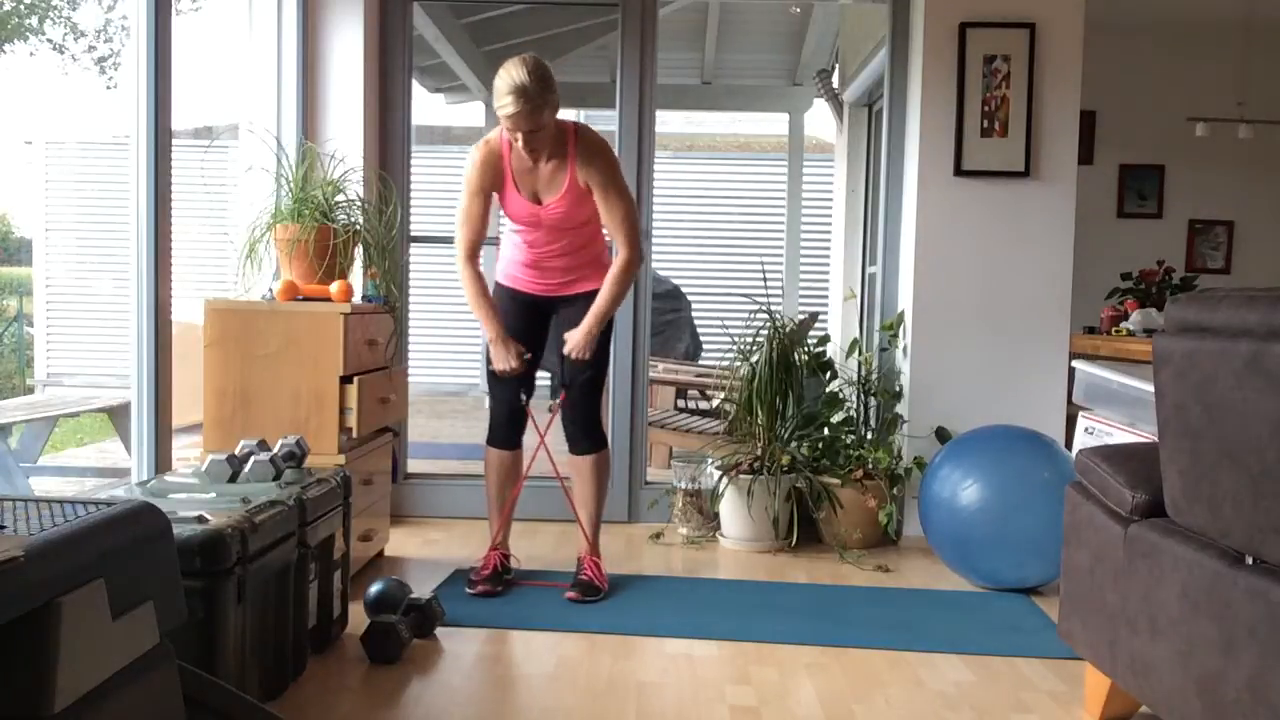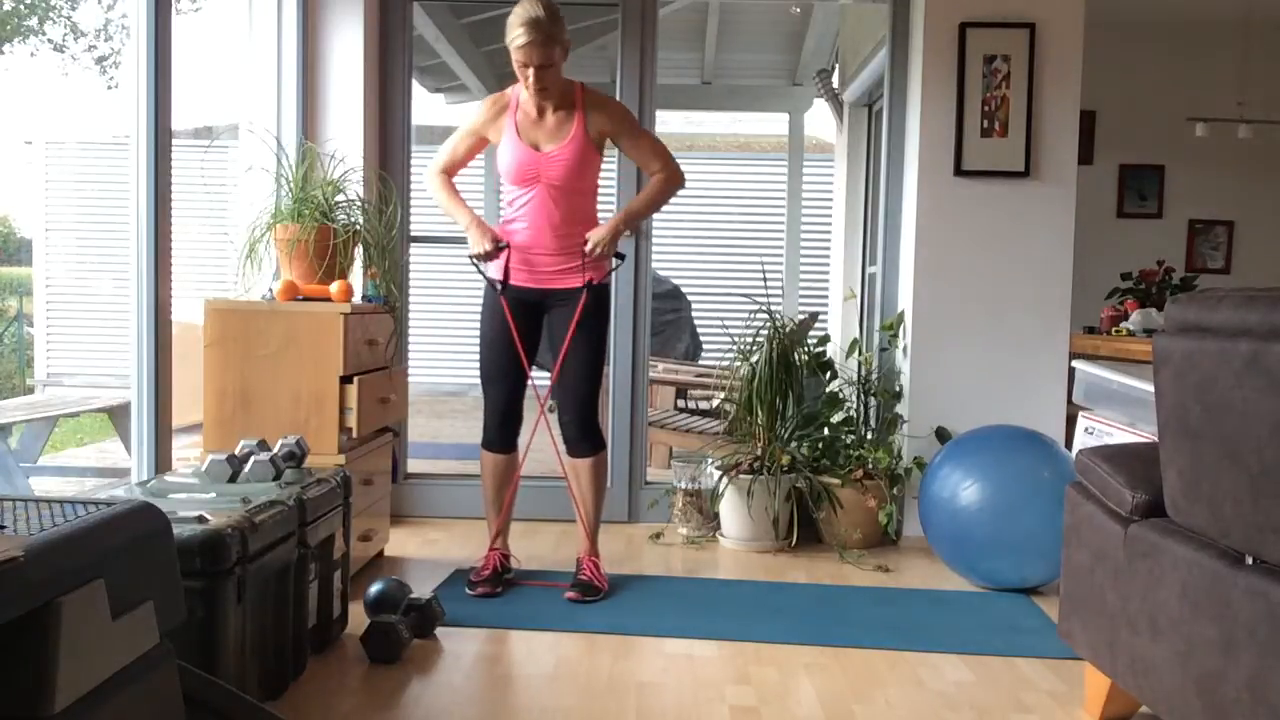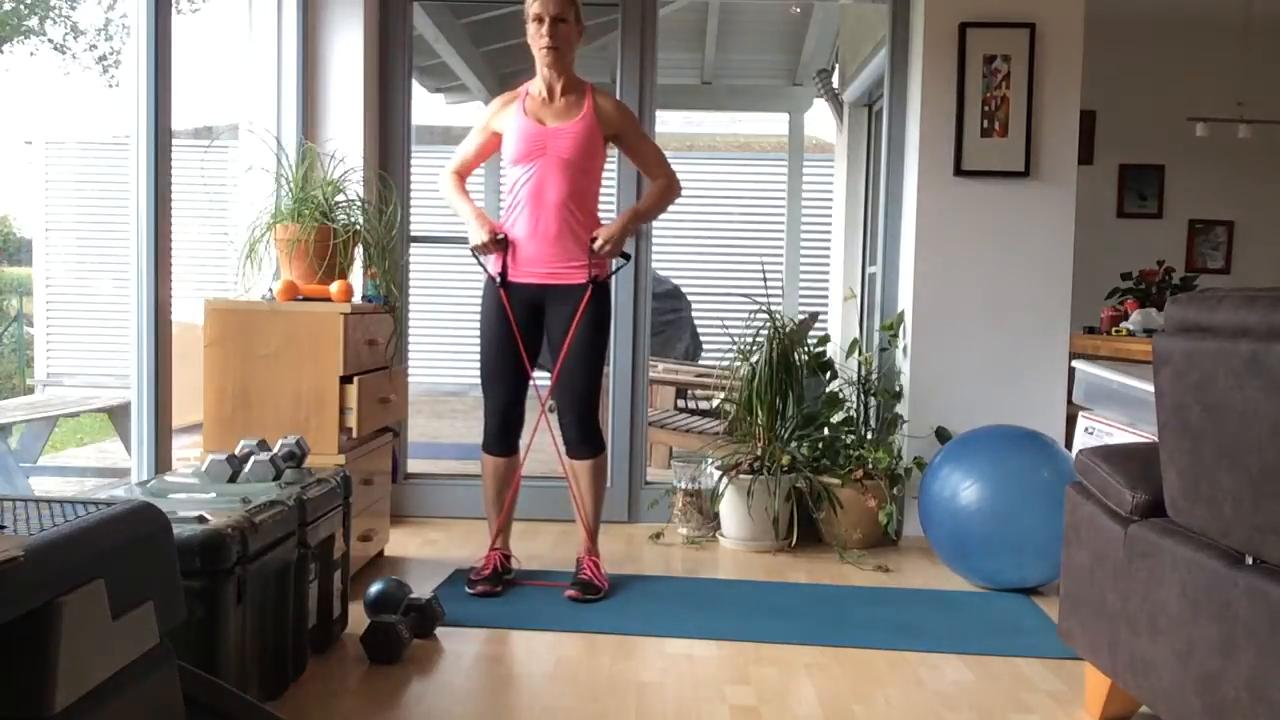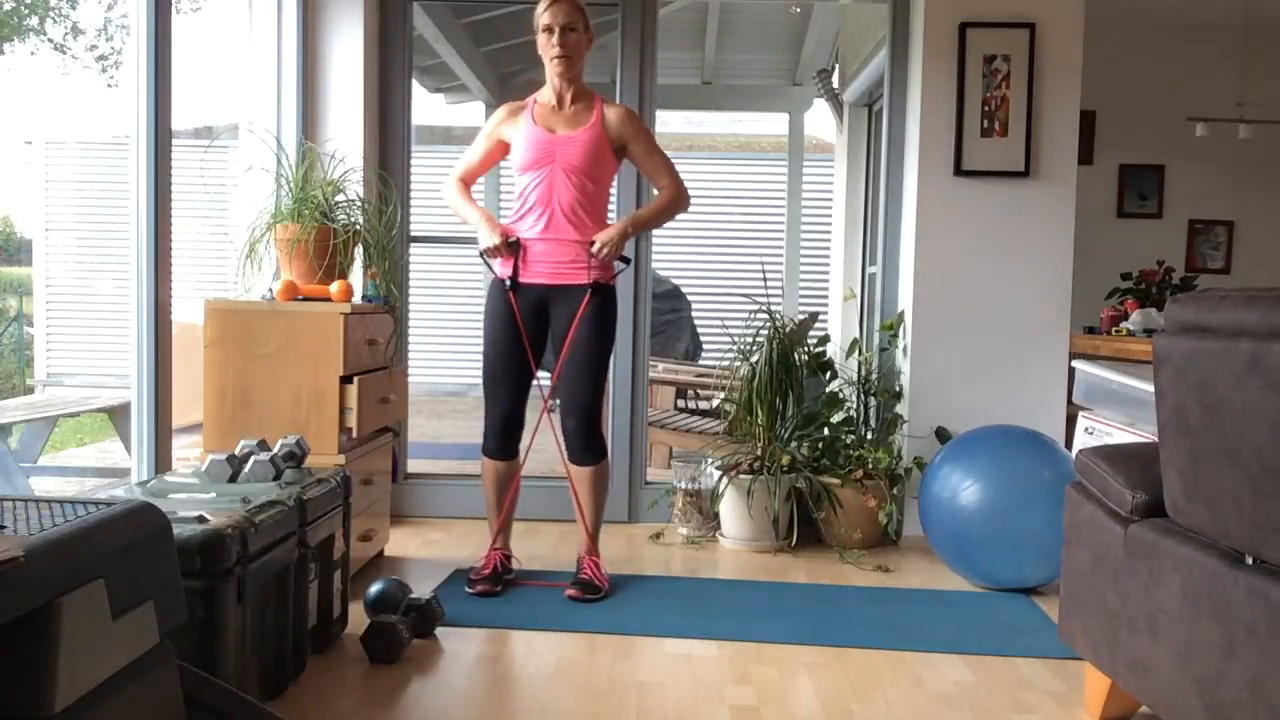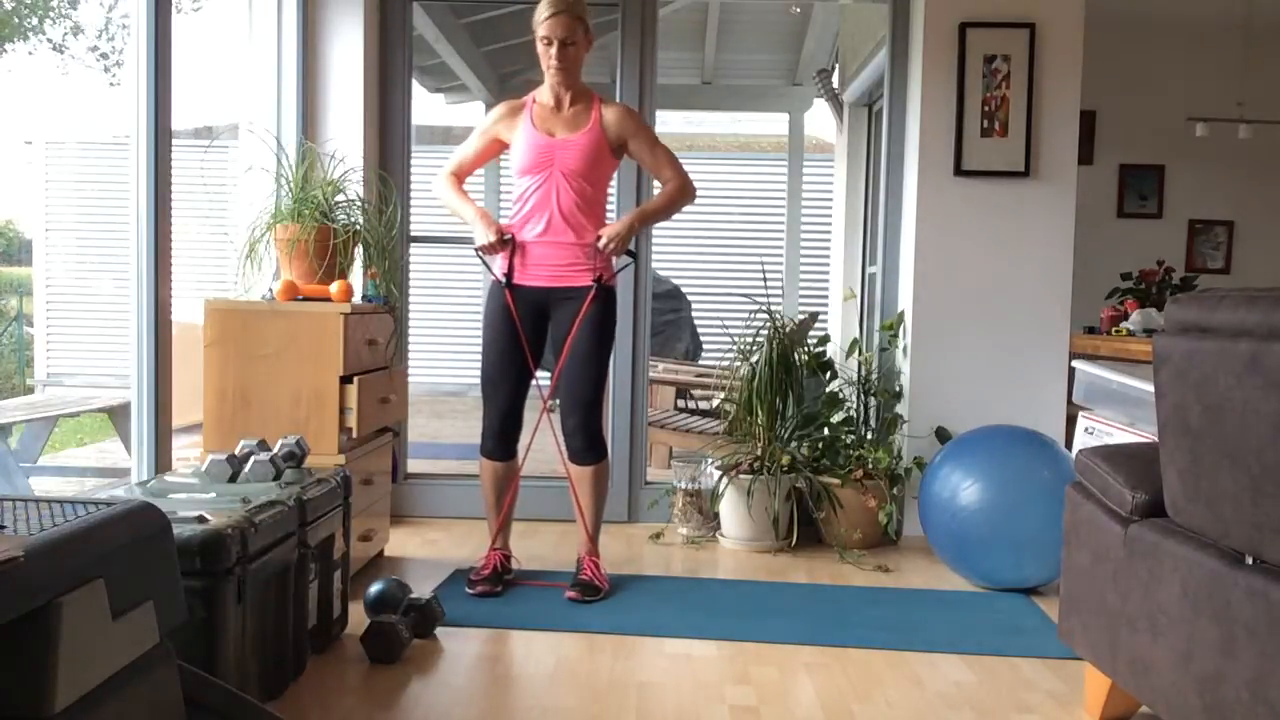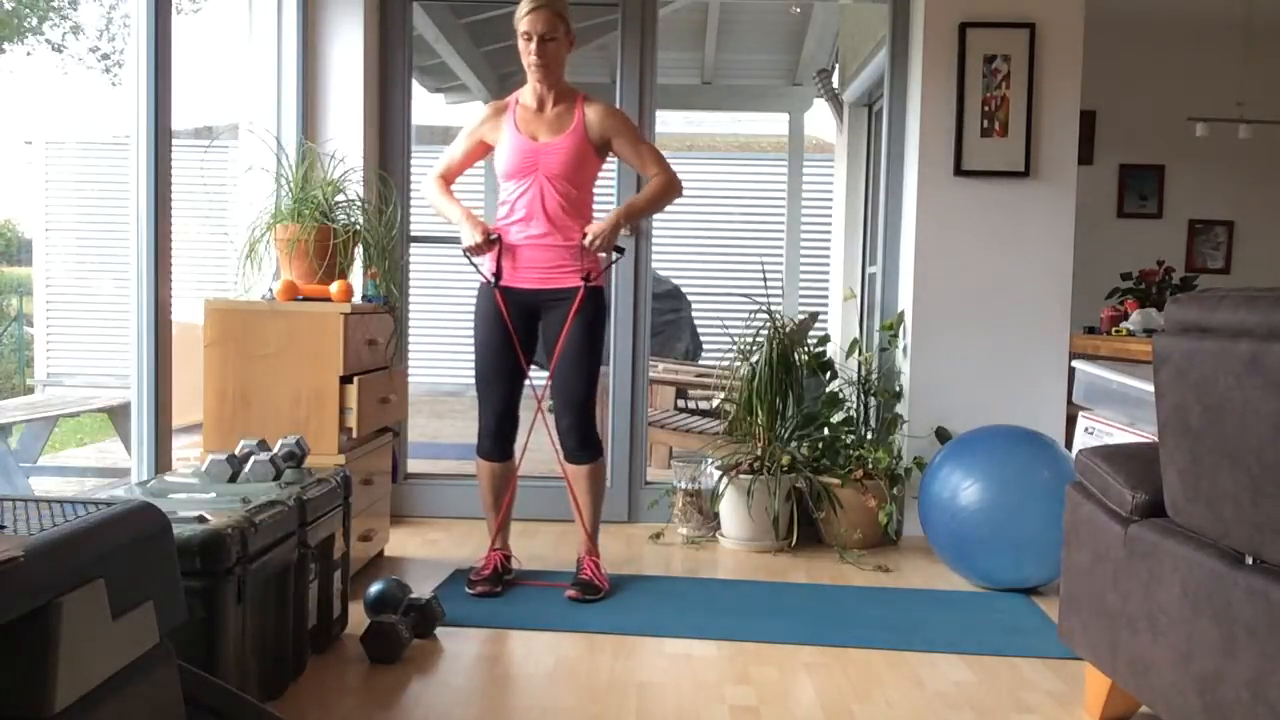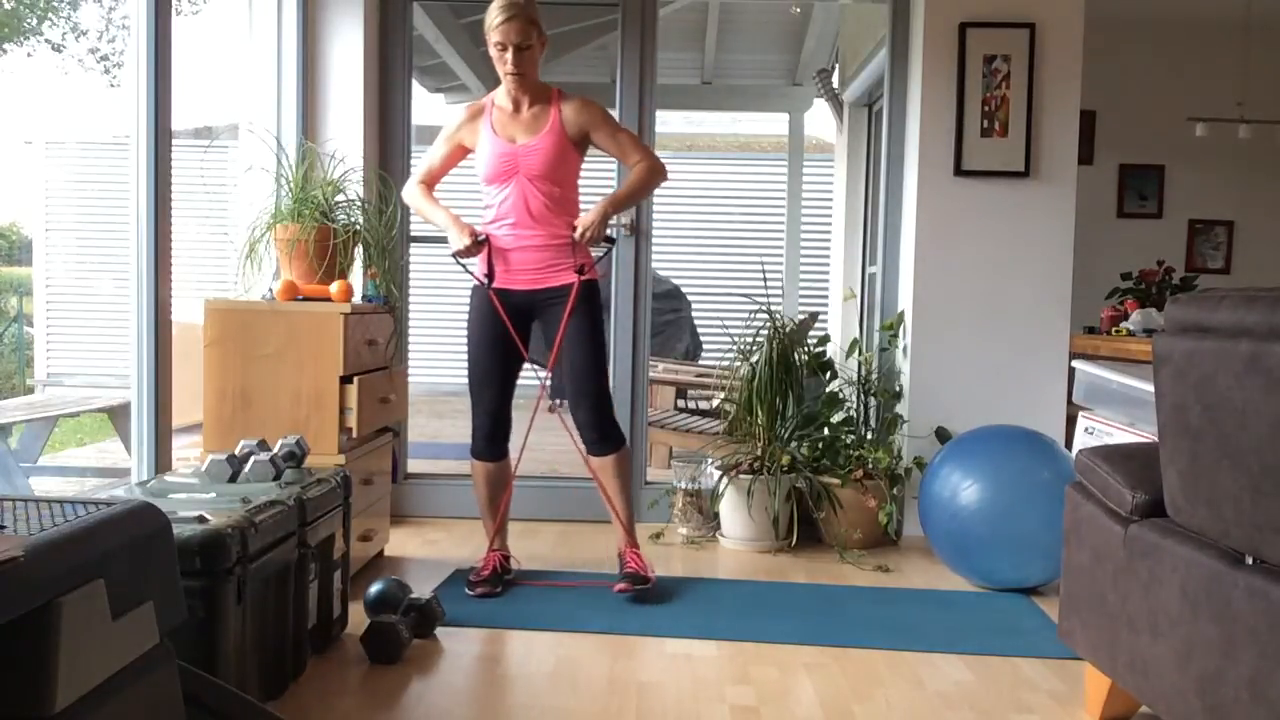
dt=0.4s
person 1, frame 1
left shoulder: (591, 153)
right shoulder: (487, 157)
left elbow: (629, 252)
right elbow: (467, 258)
left wrist: (591, 327)
right wrist: (495, 338)
left hip: (583, 292)
right hip: (517, 289)
left knee: (582, 419)
right knee: (505, 417)
left ankle: (591, 556)
right ankle: (498, 550)
person 1, frame 2
left shoulder: (597, 111)
right shoulder: (494, 112)
left elbow: (668, 174)
right elbow: (438, 173)
left wrist: (617, 225)
right wrist: (474, 225)
left hip: (580, 285)
right hip: (510, 282)
left knee: (578, 420)
right knee: (499, 416)
left ankle: (589, 556)
right ankle: (497, 551)
person 1, frame 3
left shoulder: (604, 110)
right shoulder: (504, 108)
left elbow: (667, 182)
right elbow: (452, 174)
left wrist: (625, 223)
right wrist: (474, 218)
left hip: (579, 282)
right hip: (511, 279)
left knee: (579, 418)
right knee: (500, 415)
left ankle: (590, 554)
right ankle: (498, 550)
person 1, frame 4
left shoulder: (614, 119)
right shoulder: (512, 117)
left elbow: (675, 193)
right elbow: (455, 182)
left wrist: (625, 227)
right wrist: (484, 223)
left hip: (585, 286)
right hip: (516, 281)
left knee: (580, 422)
right knee: (501, 418)
left ankle: (590, 555)
right ankle: (498, 552)
person 1, frame 5
left shoulder: (614, 118)
right shoulder: (510, 116)
left elbow: (680, 185)
right elbow: (447, 178)
left wrist: (632, 221)
right wrist: (479, 218)
left hip: (585, 287)
right hip: (516, 282)
left knee: (581, 421)
right knee: (499, 418)
left ankle: (589, 556)
right ankle: (498, 551)
person 1, frame 6
left shoulder: (597, 117)
right shoulder: (496, 117)
left elbow: (666, 182)
right elbow: (436, 180)
left wrist: (618, 217)
right wrist: (465, 220)
left hip: (574, 286)
right hip: (506, 284)
left knee: (575, 421)
right knee: (495, 420)
left ankle: (589, 555)
right ankle: (498, 551)
person 1, frame 7
left shoulder: (573, 112)
right shoulder: (473, 121)
left elbow: (650, 166)
right elbow: (415, 186)
left wrist: (605, 208)
right wrist: (451, 224)
left hip: (567, 283)
right hip: (498, 286)
left knee: (594, 414)
right knee: (488, 422)
left ankle: (629, 548)
right ankle: (496, 551)
